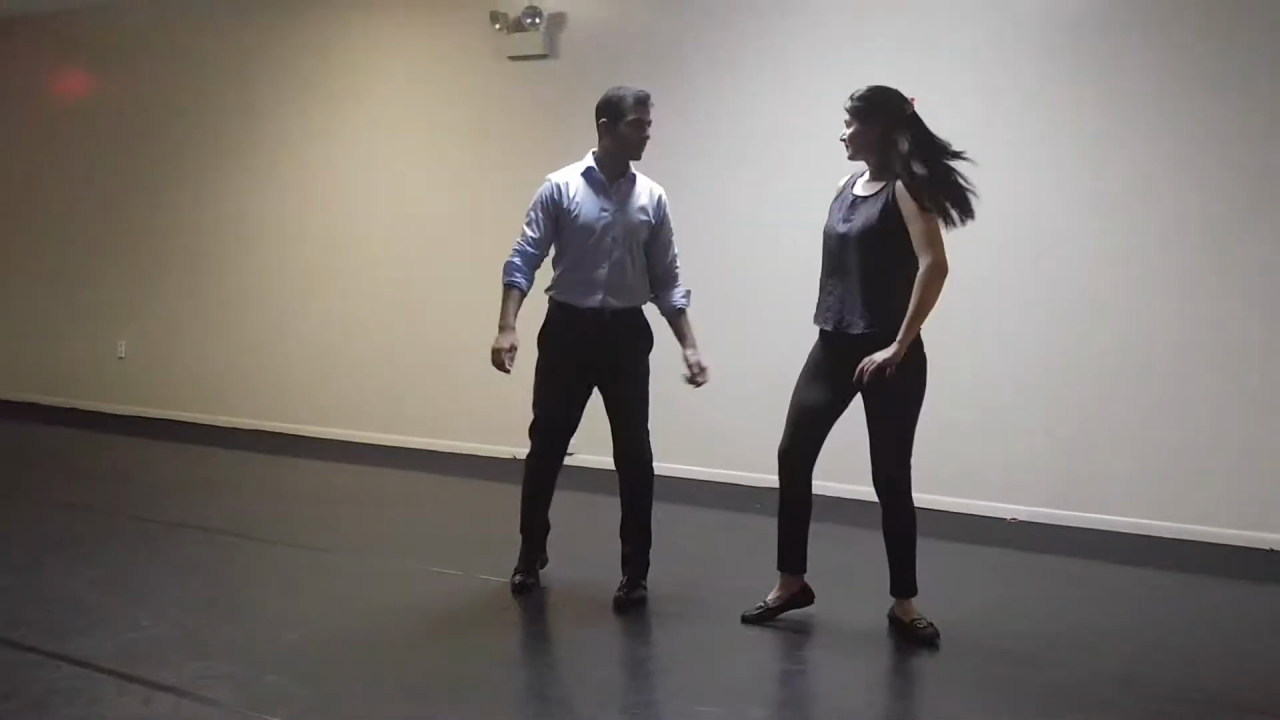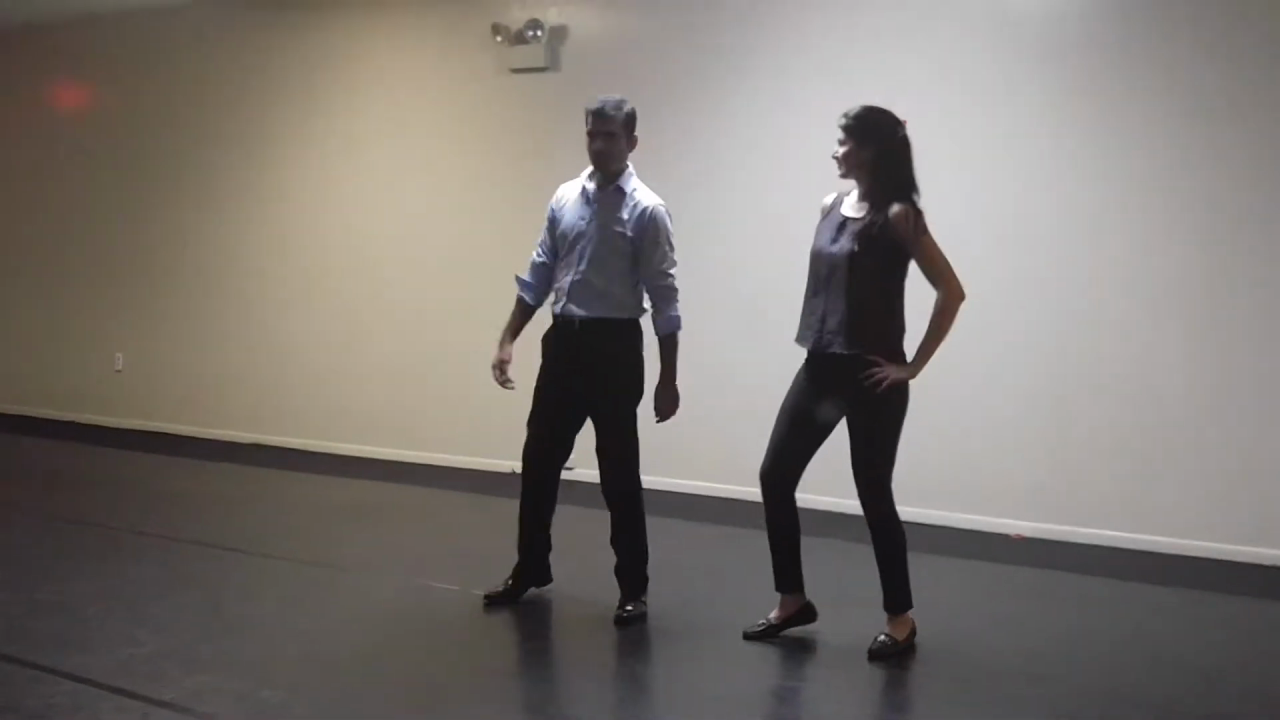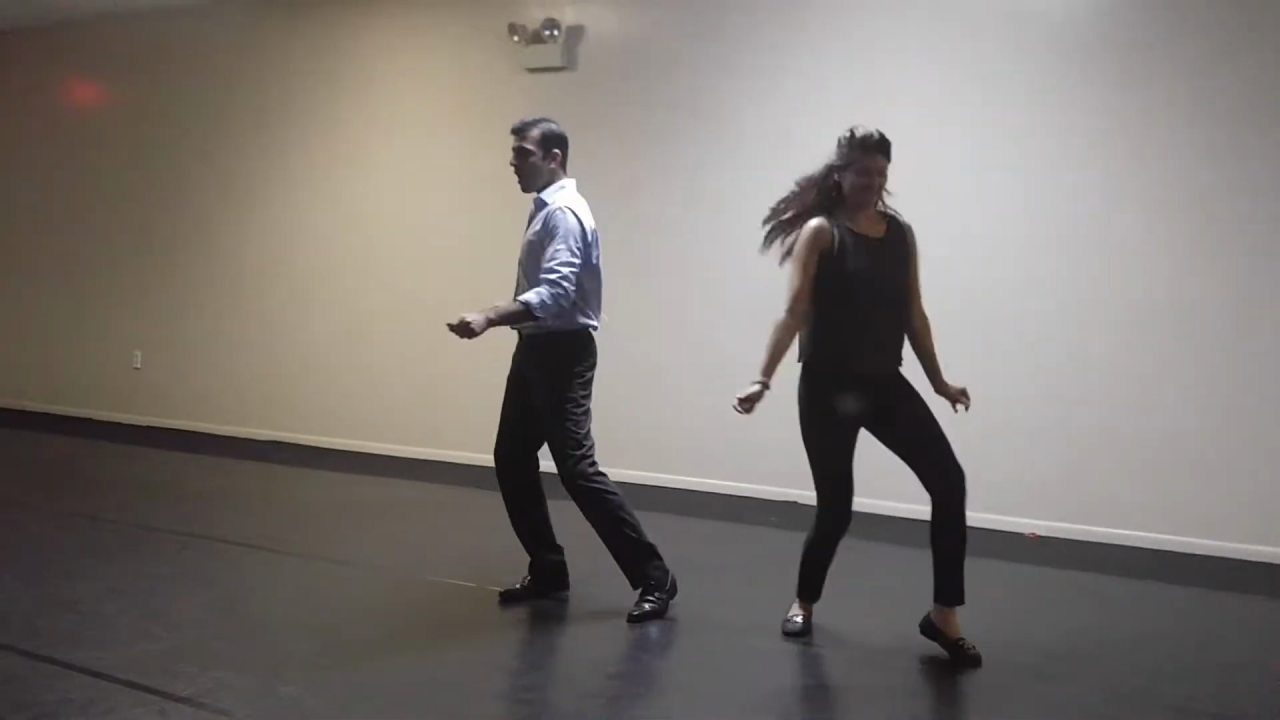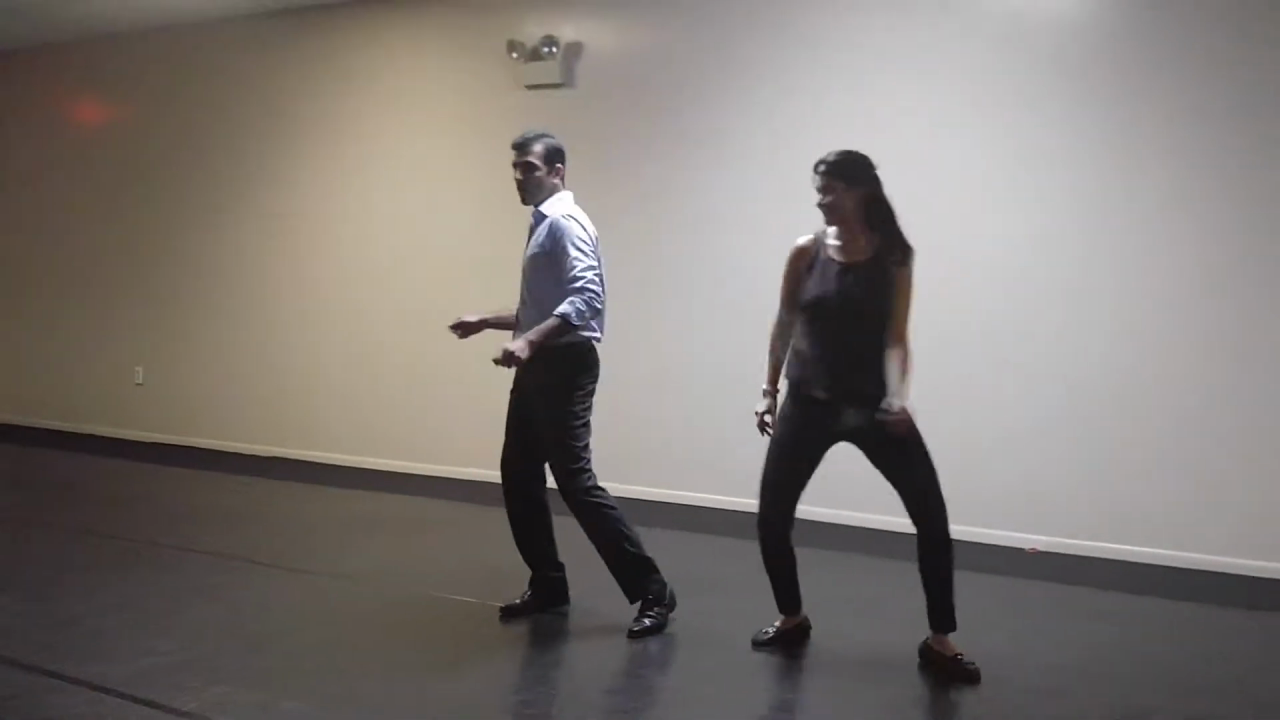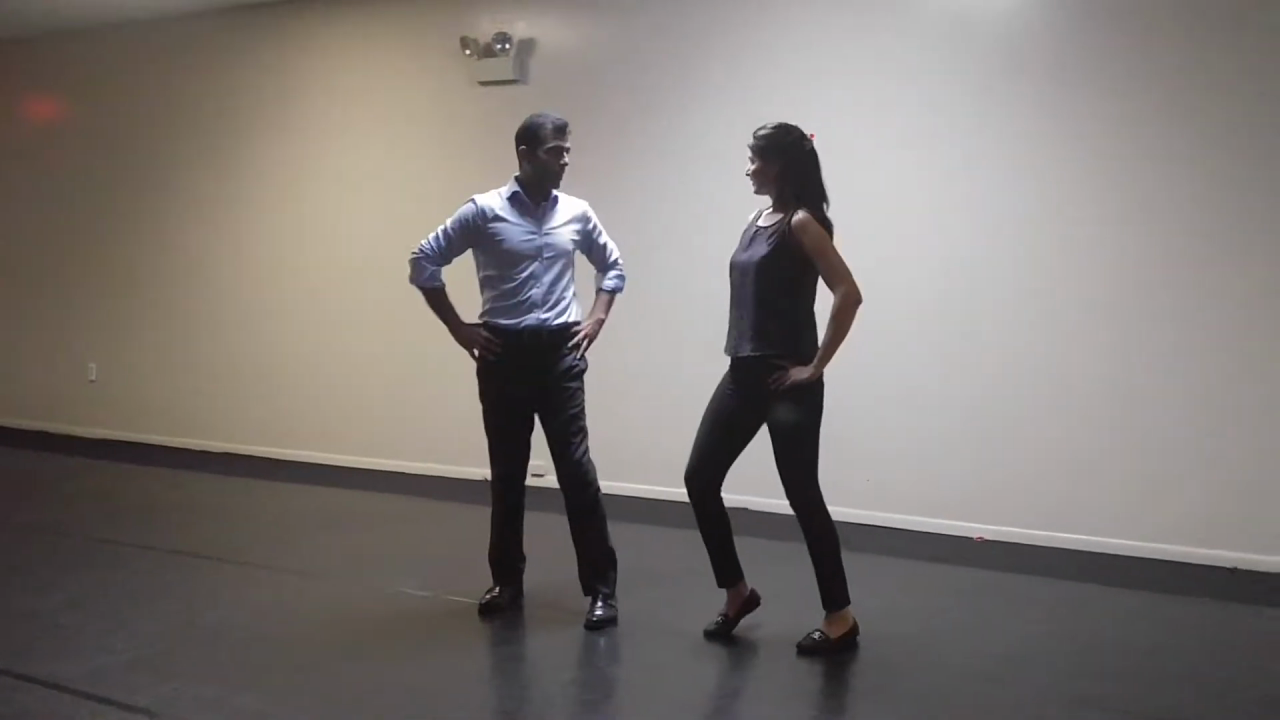
dt=1s
person 1, frame 1
left shoulder: (907, 188)
right shoulder: (846, 188)
left elbow: (934, 267)
left wrist: (899, 346)
left hip: (888, 354)
right hip: (834, 346)
left knee: (890, 479)
right knee: (792, 457)
left ankle: (904, 601)
right ankle: (792, 583)
person 1, frame 2
left shoulder: (898, 215)
right shoulder: (831, 206)
left elbow: (951, 292)
left wrist: (914, 365)
left hip: (872, 375)
right hip: (820, 368)
left knee: (874, 496)
right knee: (774, 476)
left ankle: (899, 618)
right ankle: (792, 601)
person 1, frame 3
left shoulder: (901, 234)
right shoulder: (819, 231)
left elbow: (912, 313)
right elbow: (796, 313)
left wrist: (939, 380)
right wrist: (763, 380)
left hip: (885, 383)
right hip: (827, 386)
left knee: (949, 483)
right knee: (836, 511)
left ankle: (944, 615)
right ankle: (803, 603)
person 1, frame 4
left shoulder: (894, 258)
right shoulder: (806, 251)
left elbow: (895, 339)
right elbow: (786, 324)
left wrist: (897, 396)
right wrist: (770, 391)
left hip: (871, 404)
right hip: (809, 403)
left knee: (931, 516)
right knee: (771, 517)
left ankle: (939, 640)
right ankle: (792, 618)
person 1, frame 5
left shoulder: (801, 223)
right shoulder: (757, 220)
left elbow: (848, 294)
left wrist: (817, 365)
right wrist: (745, 361)
left hip: (786, 379)
right hip: (743, 374)
left knee: (802, 495)
right knee: (700, 479)
left ankle: (840, 617)
right ankle: (737, 592)
person 2, frame 1
left shoulder: (652, 198)
right shoulder: (560, 188)
left elbow: (665, 281)
right elbow: (525, 260)
left wrist: (689, 344)
right wrist: (507, 326)
left hip: (625, 335)
right hip: (567, 330)
left knee: (634, 457)
right knee: (546, 449)
left ankle: (634, 573)
right ankle: (530, 558)
person 2, frame 2
left shoulder: (646, 210)
right shoulder: (564, 199)
left elbow: (664, 298)
right elbow: (537, 277)
left wrist: (668, 377)
right wrist: (507, 340)
left hip: (615, 347)
right hip: (562, 342)
left knee: (619, 471)
right knee: (540, 458)
left ankle: (633, 588)
right ankle: (530, 569)
person 2, frame 3
left shoulder: (562, 212)
right shoulder: (546, 209)
left elbow: (556, 294)
left wrist: (489, 318)
right wrist: (502, 312)
left hip: (561, 354)
right hip: (536, 352)
left knee: (577, 469)
right knee: (511, 459)
left ankle: (653, 578)
right ankle: (547, 569)
person 2, frame 4
left shoulder: (565, 222)
right shoulder: (543, 224)
left elbow: (585, 300)
left wrist: (528, 340)
right wrist: (488, 321)
left hip: (564, 366)
right hip: (537, 366)
left knee: (575, 482)
right knee: (518, 477)
left ankle: (652, 593)
right ankle: (548, 584)
person 2, frame 5
left shoulder: (578, 214)
right shoulder: (484, 210)
left elbow: (613, 266)
right elbow: (424, 262)
left wrist: (597, 319)
right wrist: (458, 327)
left hip: (561, 352)
right hip: (503, 352)
left knee: (576, 469)
right knee: (507, 471)
left ankle: (601, 588)
right ankle: (507, 580)
